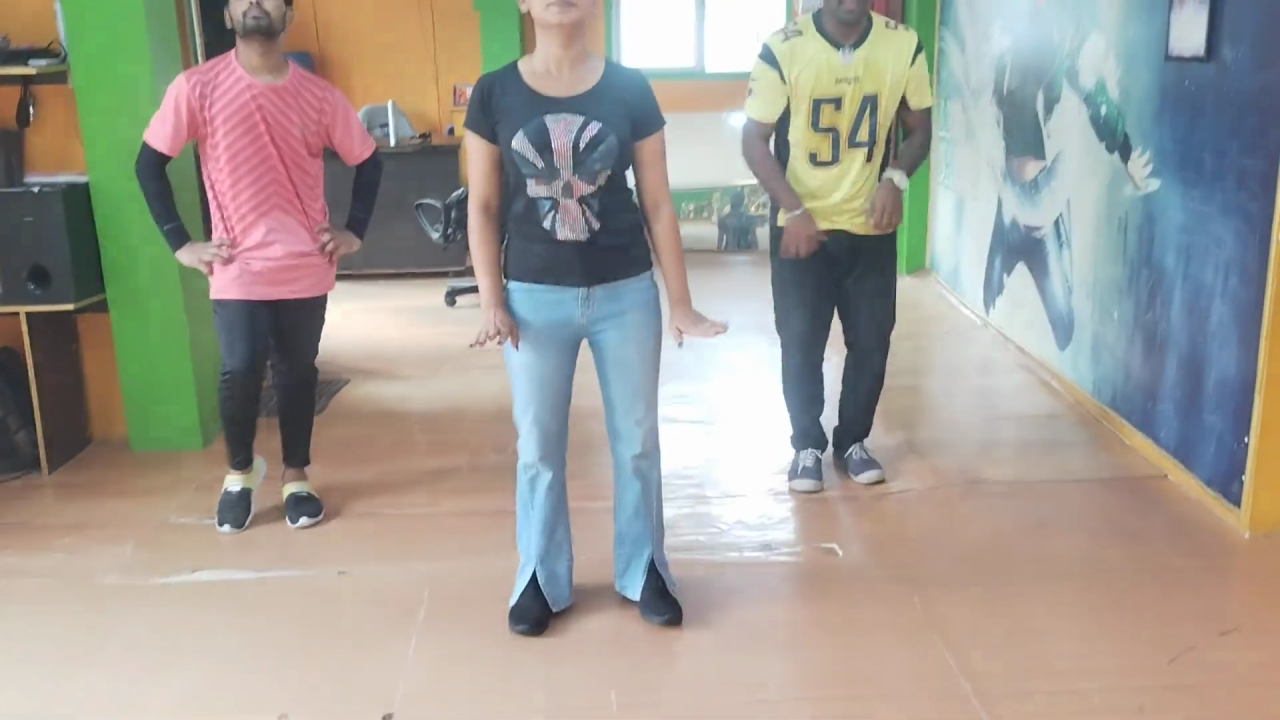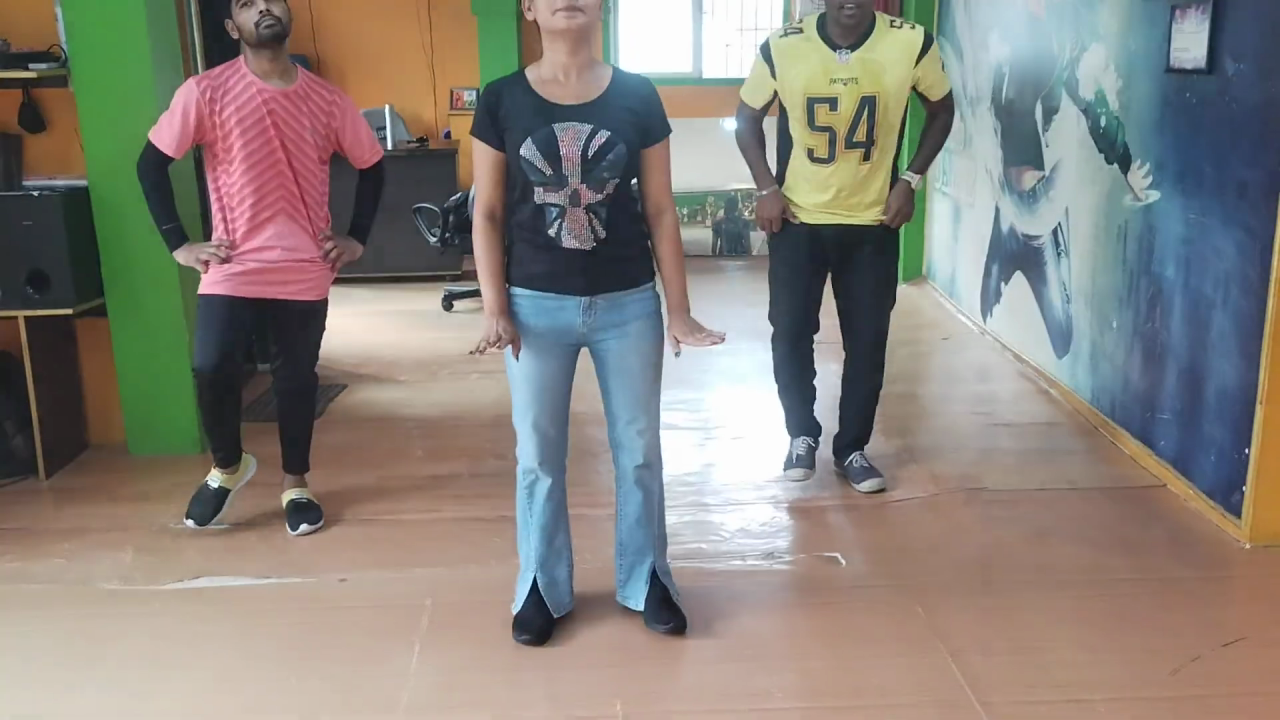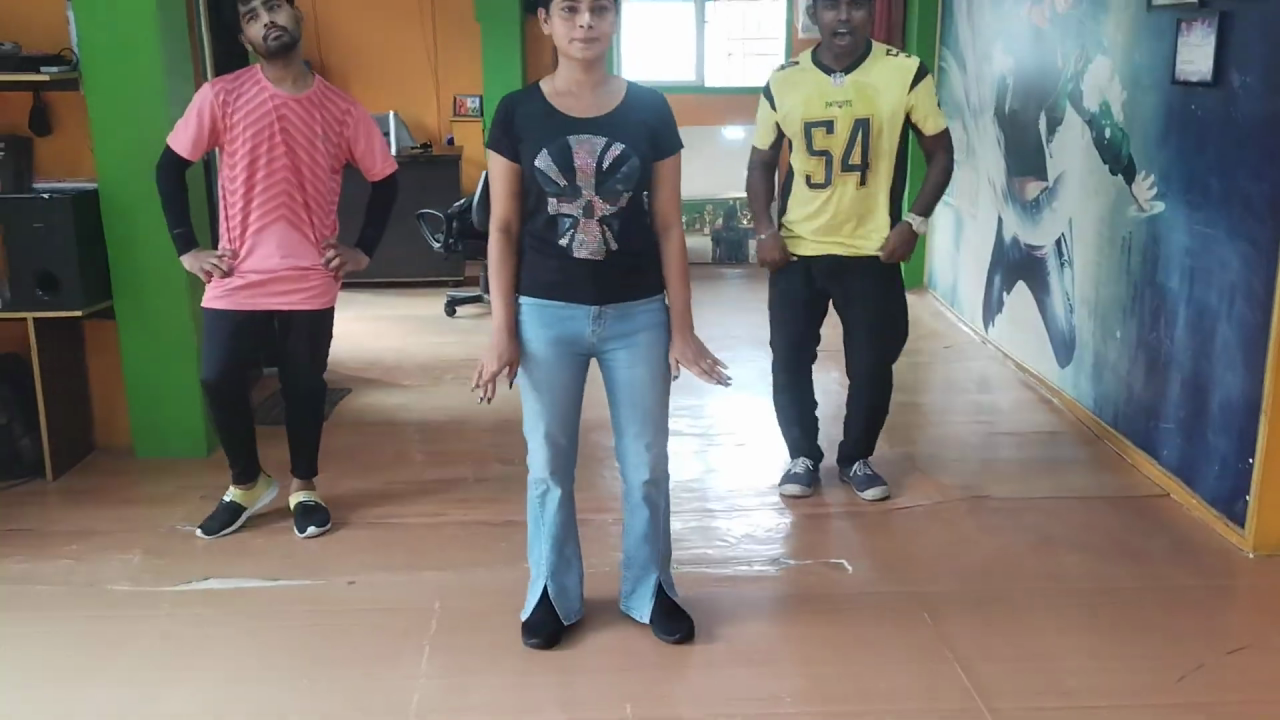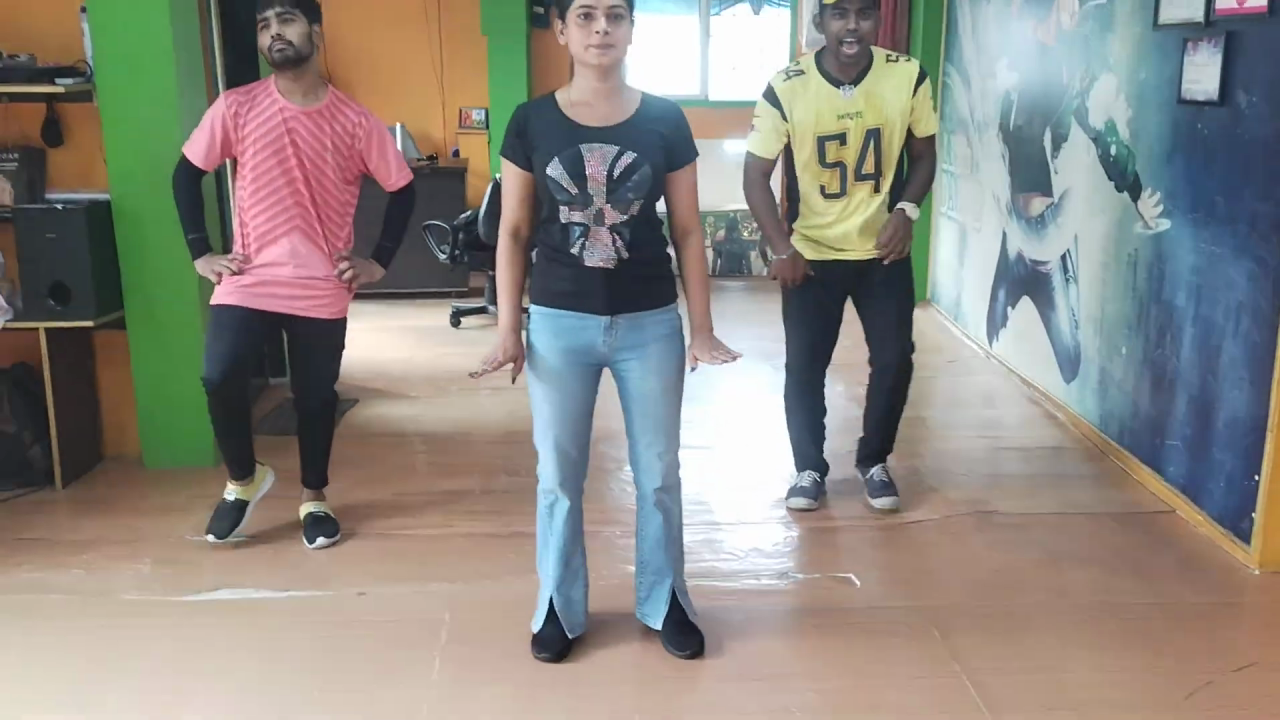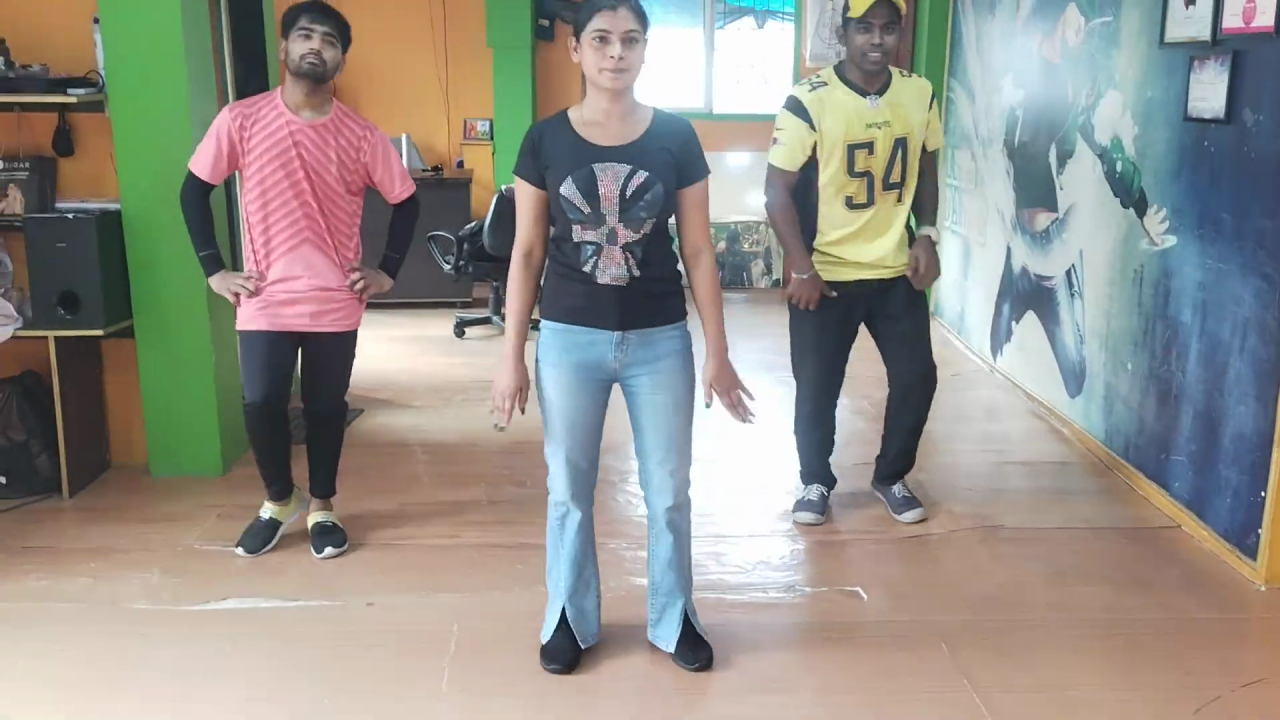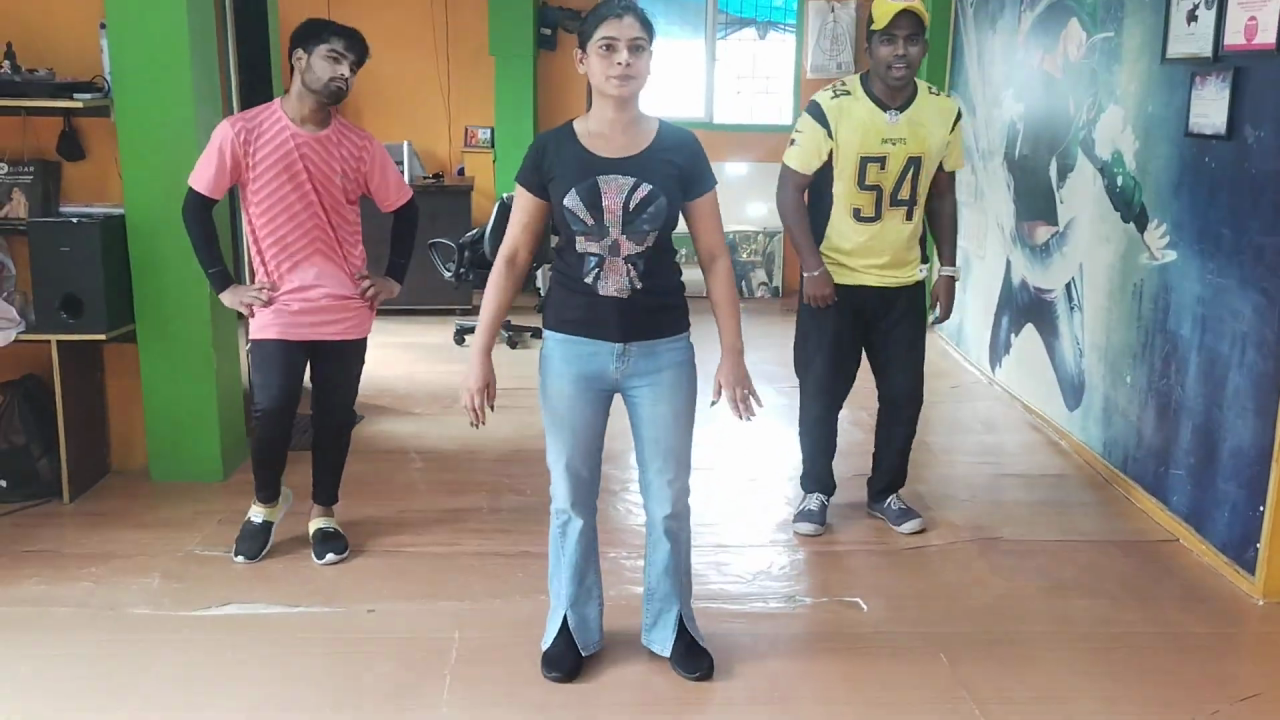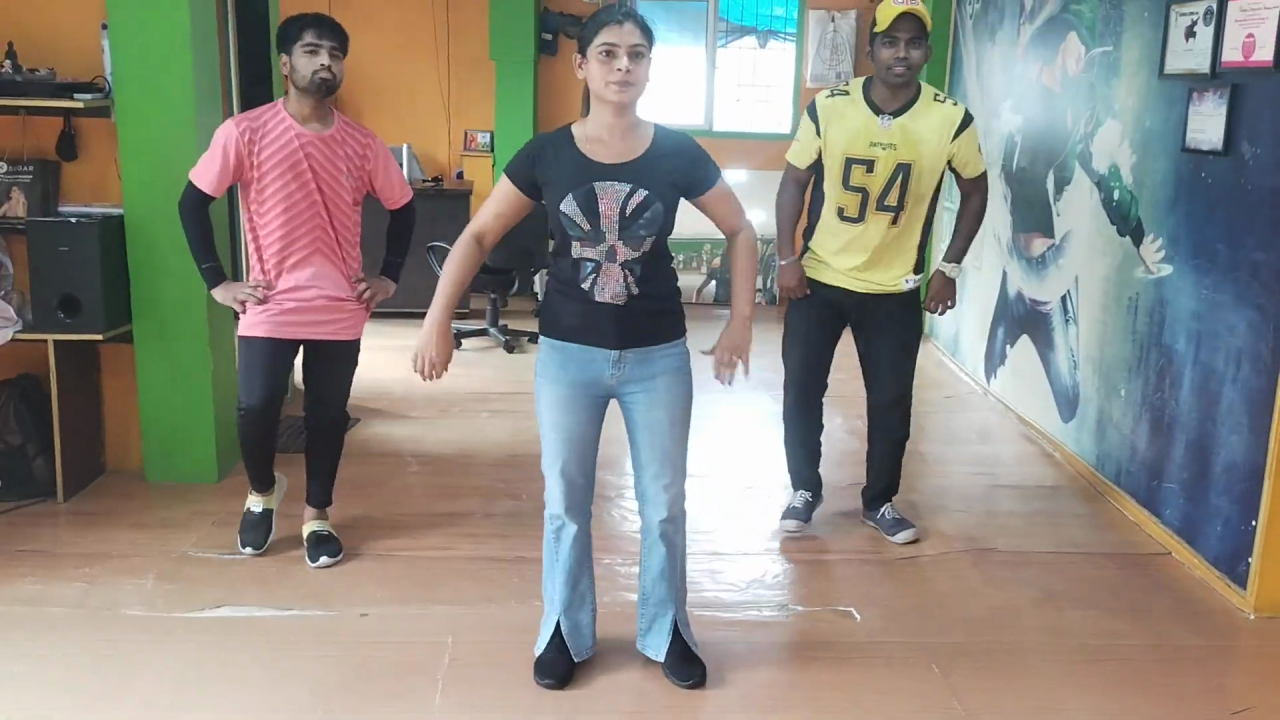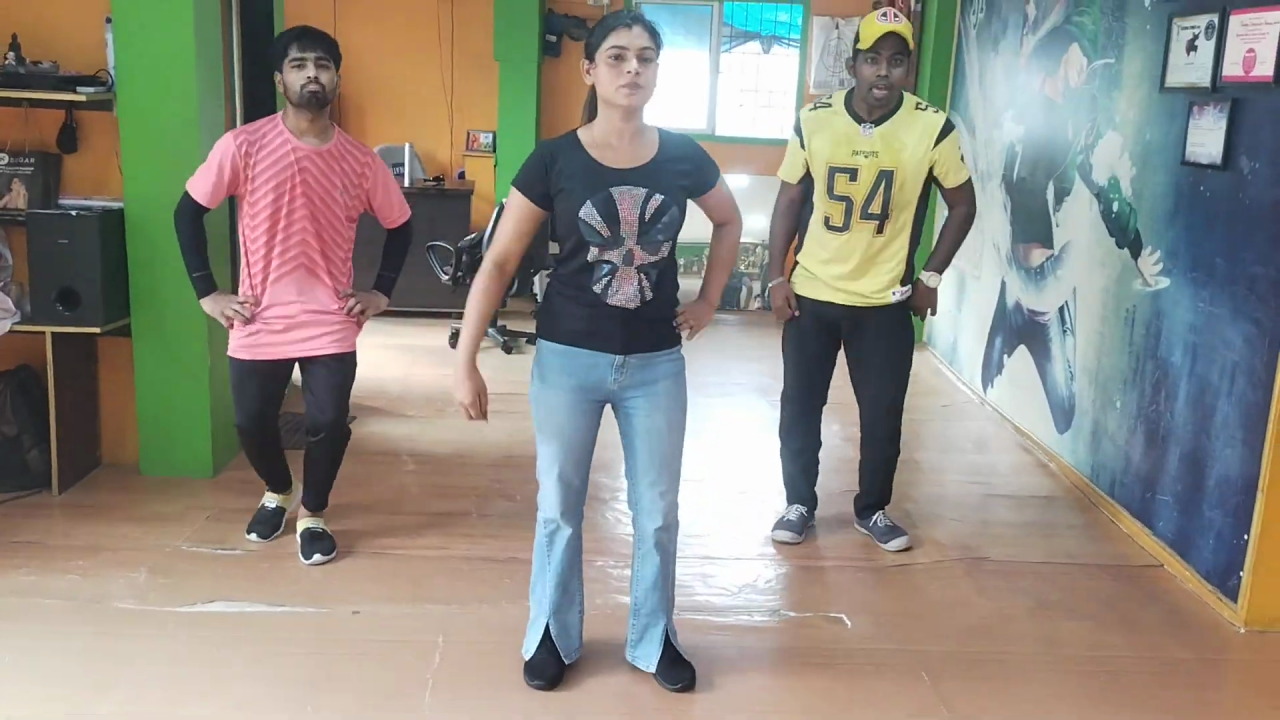
dt=0.2s
person 1, frame 1
left shoulder: (630, 88)
right shoulder: (495, 92)
left elbow: (656, 201)
right elbow: (483, 206)
left wrist: (679, 299)
right wrist: (492, 302)
left hip: (625, 292)
right hip: (536, 296)
left knee: (636, 437)
right knee: (539, 446)
left ankle: (643, 570)
right ankle: (541, 578)
person 1, frame 2
left shoulder: (637, 96)
right shoulder: (501, 99)
left elbow: (660, 210)
right elbow: (488, 214)
left wrist: (678, 309)
right wrist: (495, 309)
left hip: (627, 302)
right hip: (538, 303)
left knee: (638, 447)
right knee: (538, 453)
left ankle: (646, 578)
right ankle: (541, 586)
person 1, frame 3
left shoulder: (650, 109)
right shoulder: (517, 112)
left elbow: (668, 226)
right elbow: (504, 228)
left wrist: (682, 328)
right wrist: (502, 331)
left hip: (637, 314)
right hip: (547, 314)
left knee: (645, 462)
right knee: (548, 463)
left ankle: (651, 590)
right ankle: (551, 593)
person 1, frame 4
left shoulder: (665, 119)
right shoulder: (532, 121)
left elbow: (687, 232)
right elbow: (515, 232)
left wrist: (702, 329)
right wrist: (507, 330)
left hip: (648, 324)
right hip: (559, 323)
left knee: (658, 471)
right knee: (558, 474)
left ankle: (664, 601)
right ankle: (559, 607)
person 1, frame 5
left shoulder: (675, 137)
right shoulder: (545, 140)
left elbow: (699, 250)
right elbow: (528, 252)
left wrist: (718, 355)
right wrist: (512, 356)
left hip: (659, 340)
right hip: (569, 338)
left knee: (668, 489)
right knee: (569, 488)
left ankle: (673, 617)
right ankle: (569, 618)
person 1, frame 6
left shoulder: (680, 148)
right shoulder: (550, 150)
left elbow: (714, 256)
right elbow: (514, 255)
left wrist: (732, 354)
right wrist: (480, 351)
left hip: (661, 350)
right hip: (573, 349)
left knee: (668, 498)
right knee: (571, 496)
left ankle: (671, 625)
right ankle: (572, 626)
person 1, frame 7
left shoulder: (678, 152)
right shoulder: (547, 154)
left elbow: (741, 233)
right elbow: (478, 236)
left wrist: (740, 322)
right wrist: (436, 320)
left hip: (657, 357)
right hip: (568, 354)
left knee: (663, 503)
right knee: (565, 502)
left ankle: (665, 632)
right ankle: (563, 632)
person 1, frame 8
left shoulder: (683, 156)
right shoulder: (554, 160)
left elbow: (729, 221)
right elbow: (499, 261)
left wrist: (709, 299)
right wrist: (465, 360)
left hip: (655, 363)
right hip: (568, 358)
left knee: (657, 510)
right knee: (560, 506)
left ankle: (655, 639)
right ankle: (553, 635)
person 2, frame 1
left shoulder: (319, 95)
right shoulder: (197, 87)
left elbow: (367, 160)
right elbow: (149, 163)
left wrist: (355, 231)
right wrist: (181, 243)
left hip: (306, 263)
right hip: (239, 263)
left knee: (298, 369)
right knee: (241, 369)
left ankle: (296, 476)
right ankle: (240, 471)
person 2, frame 2
left shoulder: (328, 100)
right shoulder: (205, 91)
left elbow: (372, 166)
right elbow: (151, 163)
left wrist: (357, 238)
right wrist: (179, 243)
left hip: (306, 268)
right hip: (235, 264)
left knee: (296, 375)
right knee: (212, 366)
left ankle: (295, 483)
right ankle: (227, 467)
person 2, frame 3
left shoulder: (341, 109)
right shoulder: (221, 97)
left elbow: (385, 179)
right elbow: (170, 166)
left wrist: (363, 249)
right wrist: (187, 248)
left hip: (311, 277)
right hip: (238, 274)
left knee: (304, 383)
right knee: (219, 378)
left ankle: (303, 487)
right ankle: (246, 484)
person 2, frame 4
left shoulder: (356, 121)
right shoulder: (236, 108)
left elbow: (403, 190)
right elbow: (186, 174)
left wrist: (378, 261)
right wrist: (200, 254)
left hip: (322, 286)
right hip: (250, 277)
left knee: (316, 395)
right knee: (220, 377)
left ankle: (313, 498)
right ankle: (244, 479)
person 2, frame 5
left shoulder: (360, 134)
right shoulder: (240, 120)
left elbow: (405, 200)
right elbow: (194, 190)
left wrist: (386, 271)
right wrist: (214, 270)
left hip: (335, 298)
right hip: (267, 294)
left knee: (326, 405)
right knee: (263, 402)
left ankle: (320, 507)
right ankle: (277, 500)
person 2, frame 6
left shoulder: (359, 145)
right shoulder: (241, 133)
left elbow: (403, 208)
right elbow: (196, 206)
left wrist: (394, 278)
right wrist: (224, 286)
left hip: (346, 306)
right hip: (279, 305)
left knee: (335, 414)
right knee: (272, 410)
left ankle: (323, 514)
right ankle: (266, 505)
person 2, frame 7
left shoulder: (363, 144)
right shoulder: (244, 132)
left elbow: (402, 208)
right elbow: (193, 202)
left wrist: (389, 277)
right wrist: (217, 282)
left hip: (339, 308)
right hip: (271, 303)
left knee: (328, 415)
right knee: (256, 407)
left ankle: (316, 516)
right ankle: (262, 492)
person 2, frame 8
left shoulder: (360, 160)
right shoulder: (242, 146)
left elbow: (400, 225)
right elbow: (188, 212)
left wrist: (381, 292)
right wrist: (206, 292)
left hip: (330, 320)
right hip: (261, 320)
left knee: (328, 424)
right knee: (252, 423)
left ankle: (312, 514)
right ankle: (278, 490)
person 3, frame 1
left shoulder: (903, 44)
right shoulder: (783, 49)
left elbow: (920, 129)
right elbow: (754, 140)
left wrist: (894, 180)
right wrist: (793, 211)
left hip: (872, 227)
right hip: (803, 226)
left knee: (871, 341)
right knee: (801, 339)
left ankle: (852, 440)
right ankle: (807, 444)
person 3, frame 2
left shoulder: (911, 43)
right shoulder: (781, 48)
left elbow: (942, 110)
right elbow: (747, 119)
left wrist: (910, 180)
right wrist: (766, 190)
left hip: (873, 221)
right hip: (798, 218)
left knee: (867, 339)
right knee: (791, 327)
left ankle: (852, 447)
right ankle: (802, 434)
person 3, frame 3
left shoulder: (906, 72)
right shoulder: (782, 82)
left elbow: (940, 155)
right elbow: (760, 164)
left wrist: (913, 222)
right wrist: (764, 230)
left hip: (872, 253)
right hip: (798, 251)
left knee: (872, 366)
right knee: (789, 361)
left ankle: (856, 457)
right ankle: (803, 456)
person 3, frame 4
left shoulder: (908, 77)
right shoulder: (785, 89)
left elbow: (923, 156)
right elbow: (755, 175)
left wrist: (905, 211)
right wrist: (780, 249)
left hip: (881, 251)
right hip: (811, 254)
left knee: (894, 360)
right knee: (804, 368)
left ankle: (874, 460)
right ankle: (809, 467)
person 3, frame 5
left shoulder: (920, 94)
right shoulder: (808, 101)
right elbow: (778, 190)
left wrist: (926, 236)
right wrist: (801, 269)
left hip: (897, 270)
right hip: (826, 274)
left knee: (917, 377)
right knee: (817, 387)
left ankle: (891, 477)
right ankle: (816, 481)
person 3, frame 6
left shoulder: (943, 111)
right shoulder: (828, 108)
left elbow: (941, 193)
right elbow: (790, 191)
left wrist: (948, 268)
right wrist: (812, 269)
left hip: (903, 284)
right hip: (834, 281)
left knee: (904, 394)
right knee: (821, 392)
left ankle: (885, 491)
right ankle: (816, 490)
person 3, frame 7
left shoulder: (950, 118)
right shoulder: (827, 108)
left elbow: (974, 193)
right elbow: (794, 183)
left wrist: (949, 268)
right wrist: (787, 258)
left hip: (894, 289)
right hip: (820, 279)
left knee: (891, 400)
right knee: (802, 386)
left ankle: (879, 500)
right ankle: (804, 488)
person 3, frame 8
left shoulder: (933, 127)
right shoulder: (812, 121)
left elbow: (962, 205)
right elbow: (789, 200)
left wrist: (930, 276)
right wrist: (776, 276)
left hip: (885, 302)
right hip: (811, 294)
left knee: (882, 412)
right knee: (800, 405)
left ankle: (872, 508)
right ankle: (799, 503)
person 4, frame 1
left shoulder: (1069, 32)
left elbow: (1099, 99)
left wrist: (1128, 159)
left hip: (1046, 190)
right hip: (1012, 188)
left knee: (1061, 314)
right knee: (992, 300)
person 4, frame 2
left shoulder: (1070, 40)
right shoulder: (1006, 35)
left elbow: (1098, 111)
left wrist: (1128, 168)
left hip: (1043, 204)
right hip: (1008, 200)
left knee: (1059, 324)
right knee: (989, 312)
person 4, frame 3
left shoulder: (1075, 48)
right shoulder: (1013, 47)
left elbow: (1102, 122)
left wrist: (1132, 181)
left hip: (1048, 213)
right hip: (1013, 209)
left knee: (1062, 336)
right knee: (992, 322)
person 4, frame 4
left shoulder: (1080, 67)
right shoulder: (1016, 65)
left elbow: (1107, 138)
left wrist: (1137, 196)
left hip: (1053, 228)
right hip: (1017, 224)
left knee: (1068, 352)
right knee: (996, 338)
person 4, frame 5
left shoulder: (1087, 81)
right shoulder: (1024, 77)
left elbow: (1113, 153)
left wrist: (1144, 213)
left hip: (1059, 243)
right hip: (1023, 238)
left knee: (1071, 364)
right knee: (1000, 349)
person 4, frame 6
left shoulder: (1088, 97)
right shoulder: (1025, 90)
left elbow: (1114, 169)
left wrist: (1144, 227)
left hip: (1058, 255)
right hip: (1021, 251)
left knee: (1071, 378)
right knee: (998, 364)
person 4, frame 7
left shoulder: (1086, 111)
right shoulder: (1023, 99)
left elbow: (1110, 182)
left wrist: (1140, 241)
left hip: (1054, 268)
right hip: (1018, 262)
left knee: (1065, 389)
right knee: (992, 371)
person 4, frame 8
left shoulder: (1087, 122)
right shoulder: (1028, 109)
left elbow: (1110, 194)
left wrist: (1137, 253)
left hip: (1053, 277)
right hip: (1017, 270)
left knee: (1060, 396)
right knee: (989, 379)
